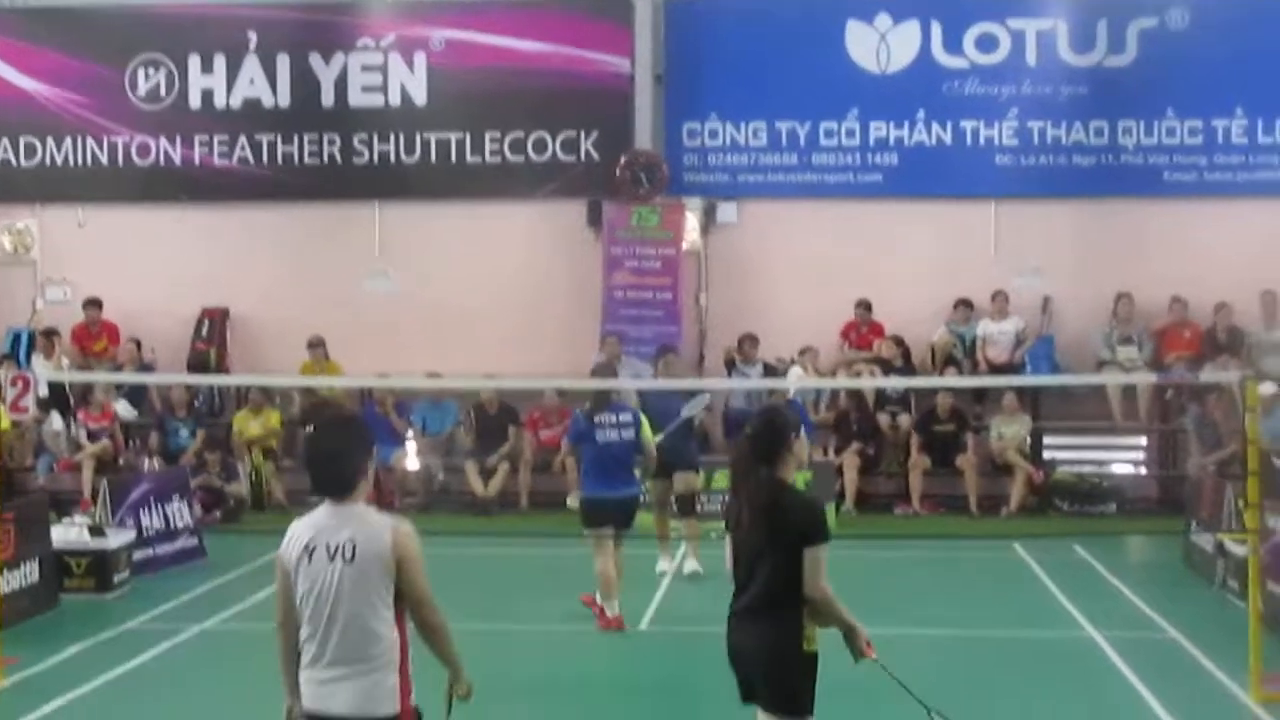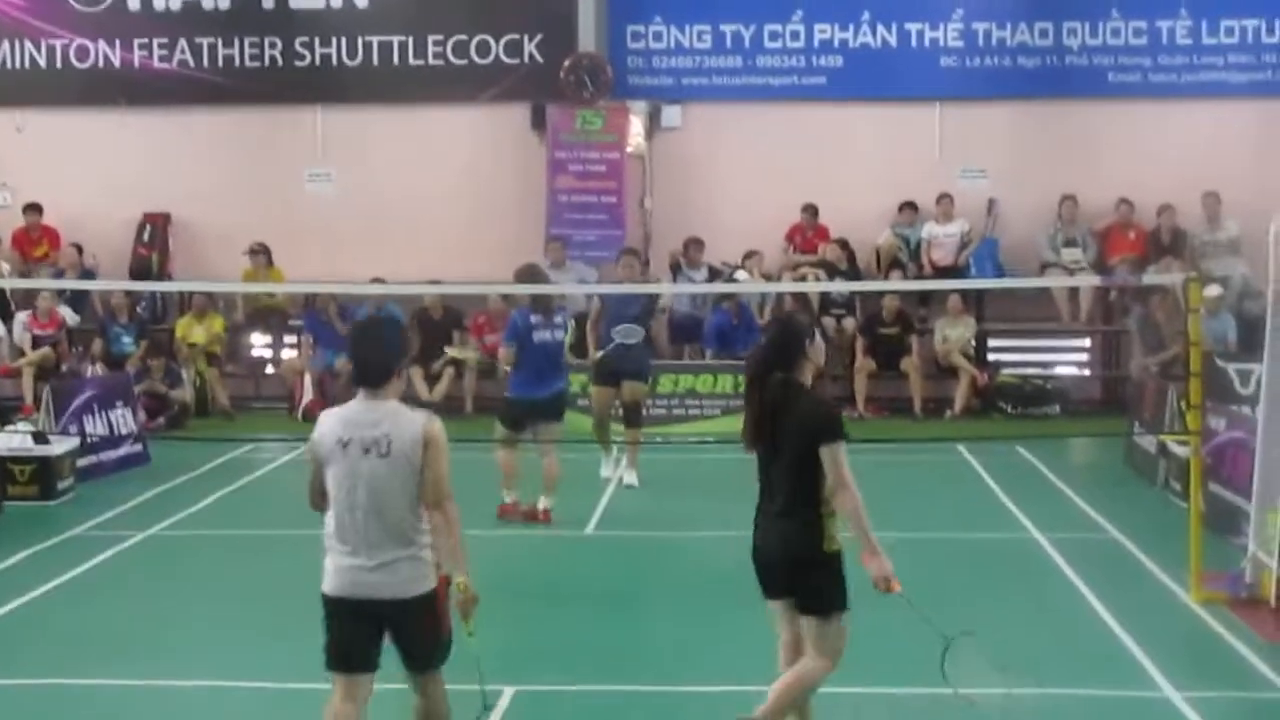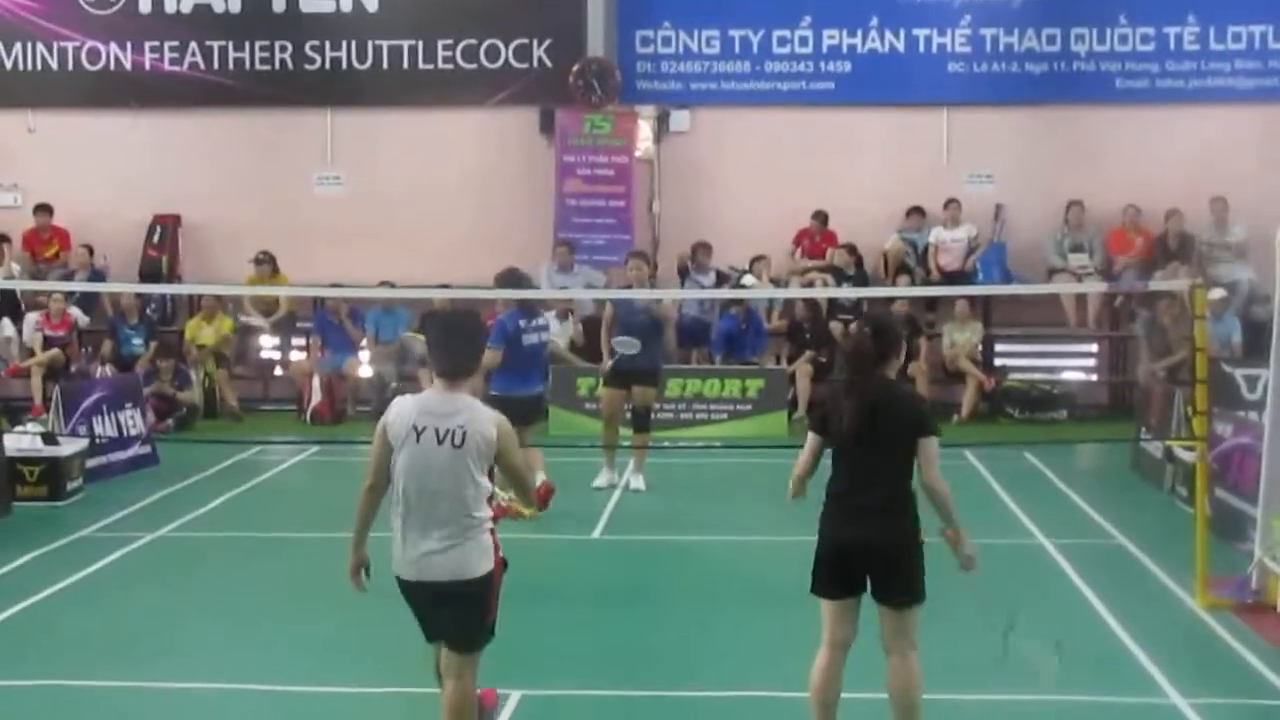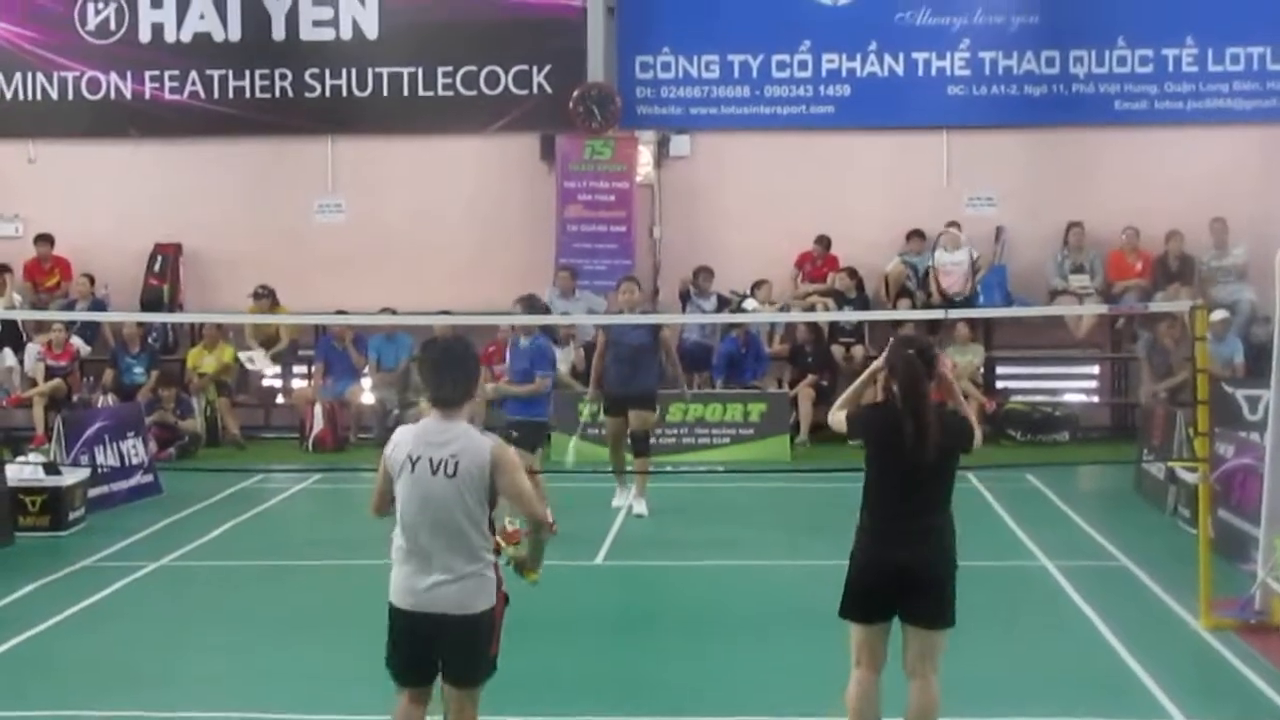
dt=0.5s
person 1, frame 1
left shoulder: (295, 537)
right shoulder: (394, 535)
left elbow: (286, 628)
right elbow: (428, 619)
left wrist: (291, 694)
right wrist: (457, 671)
person 1, frame 2
left shoulder: (326, 426)
right shoulder: (424, 427)
left elbow: (317, 501)
right elbow: (440, 505)
right wrist: (459, 572)
left hip: (344, 583)
right hip: (415, 581)
right knee: (428, 682)
person 1, frame 3
left shoulder: (397, 413)
right shoulder: (492, 423)
left elbow: (372, 488)
right elbow: (525, 488)
left wrist: (357, 548)
right wrist: (529, 505)
left hip: (411, 564)
right hip: (470, 564)
left knee: (442, 649)
right knee: (460, 669)
person 1, frame 4
left shoulder: (398, 441)
right shoulder: (492, 451)
left elbow: (379, 508)
right elbow: (537, 519)
right wrist: (532, 560)
left hip: (408, 596)
right hip: (470, 599)
person 2, frame 1
left shoulder: (740, 499)
right shoulder: (806, 509)
right elbow: (814, 589)
right wrist: (850, 627)
left hip: (741, 634)
right hip: (784, 641)
person 2, frame 2
left shoulder: (764, 401)
right shoulder: (821, 411)
right elbow: (842, 487)
right wrist: (872, 552)
left hip: (768, 536)
right hip: (807, 541)
left knee: (793, 646)
right knee: (824, 655)
person 2, frame 3
left shoulder: (835, 400)
right shoulder: (913, 407)
left elbow: (803, 469)
right elbow: (933, 482)
left wrist: (795, 487)
right wrist: (958, 534)
left hip: (837, 532)
right hip: (893, 535)
left knee: (833, 645)
right knee: (901, 650)
person 2, frame 4
left shoulder: (875, 417)
right shoulder: (950, 424)
left elbow: (834, 415)
right elbow: (975, 436)
left wrist: (873, 370)
right wrist: (951, 387)
left hip: (875, 554)
right hip: (931, 558)
left knee: (866, 669)
right knee: (922, 673)
person 3, frame 1
left shoulder: (582, 416)
right shoulder: (633, 414)
left elbow: (567, 450)
right elbow: (651, 454)
left hip: (596, 495)
right hip: (628, 493)
left knee: (603, 553)
right knee: (614, 548)
left ankle: (612, 614)
right ankle: (602, 600)
person 3, frame 2
left shoulder: (518, 317)
right shoulder: (561, 315)
left elbow: (506, 358)
left wrist: (501, 354)
left hip: (521, 394)
right hip: (554, 393)
left knee: (505, 444)
right knee: (548, 450)
left ankle: (510, 501)
right ankle: (544, 507)
person 3, frame 3
left shoulder: (503, 322)
right shoulder: (541, 318)
left elbow: (492, 360)
right elbow: (547, 350)
left hip: (505, 395)
right hip: (534, 393)
right knee: (525, 443)
right ankle: (541, 481)
person 3, frame 4
left shoulder: (541, 347)
right shoulder: (516, 343)
left elbow: (543, 387)
left wrist: (507, 391)
right wrist: (499, 386)
left hip: (531, 418)
right hip: (519, 416)
right knee: (530, 472)
left ankle: (510, 528)
person 4, frame 1
left shoulder: (689, 390)
right shoulder: (645, 393)
left elbow: (699, 420)
left wrist: (698, 417)
left hip: (685, 455)
right hip: (657, 456)
left knee: (687, 503)
right knee: (660, 505)
left ankle: (691, 558)
right ankle: (665, 555)
person 4, frame 2
left shoulder: (649, 296)
right shoulder: (605, 294)
left elbow: (658, 336)
right elbow: (592, 324)
left wrist: (661, 312)
right wrist: (592, 349)
left hip: (636, 363)
right hip: (606, 362)
left knee: (633, 412)
right knee: (599, 415)
left ankle: (630, 468)
right ankle: (608, 454)
person 4, frame 3
right shoulder: (617, 298)
left elbow: (671, 321)
right elbow: (606, 328)
left wrist: (652, 305)
right wrist: (607, 356)
left hip: (647, 367)
right hip: (618, 365)
left knee: (641, 418)
right knee: (609, 416)
left ankle: (637, 472)
right ankle: (609, 471)
person 4, frame 4
left shoulder: (654, 325)
right shoulder: (609, 325)
left elbow: (671, 354)
right elbow: (599, 357)
left wrist: (682, 381)
right wrist: (593, 386)
left hip: (643, 392)
right hip: (613, 392)
left knee: (640, 441)
right knee: (614, 444)
left ankle: (639, 497)
right ankle: (622, 488)
